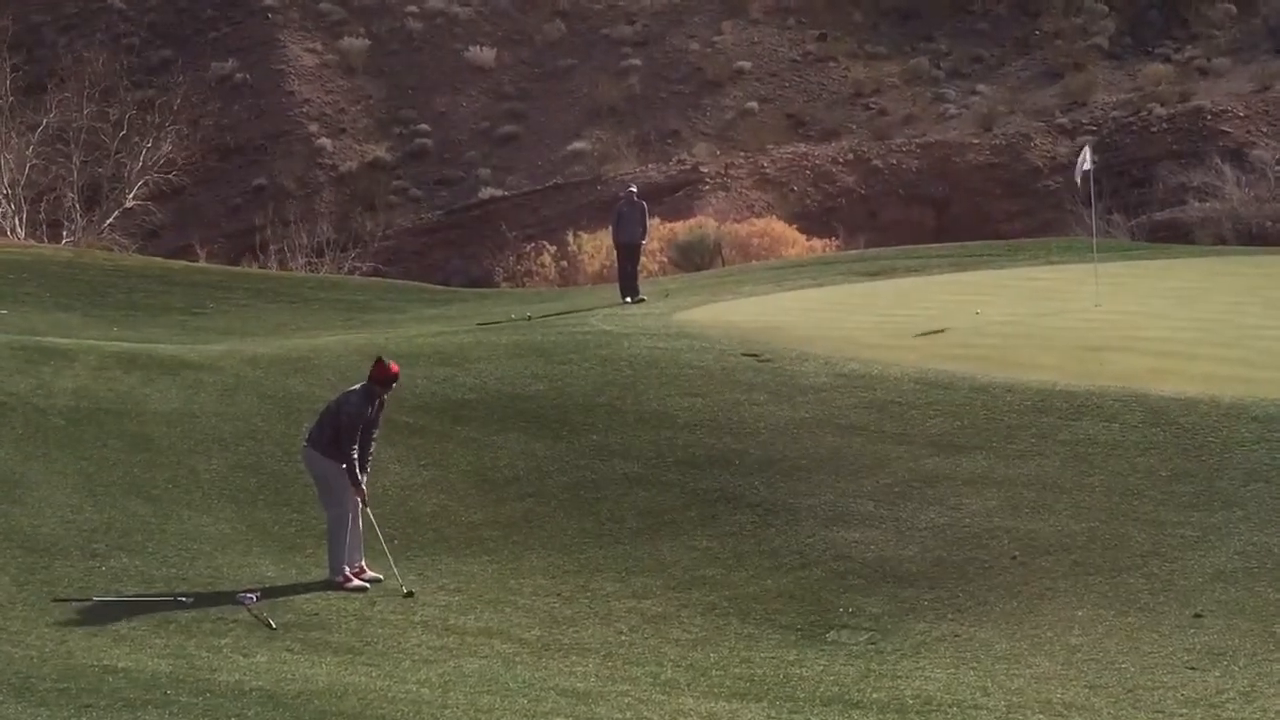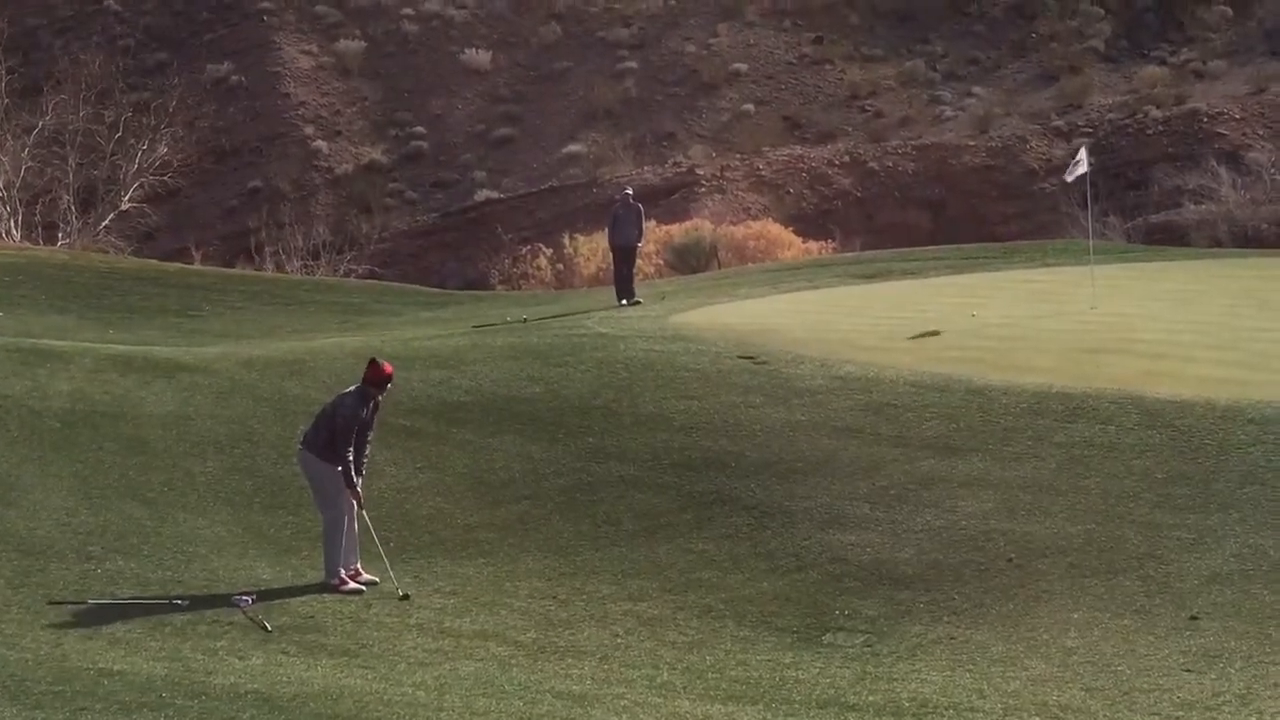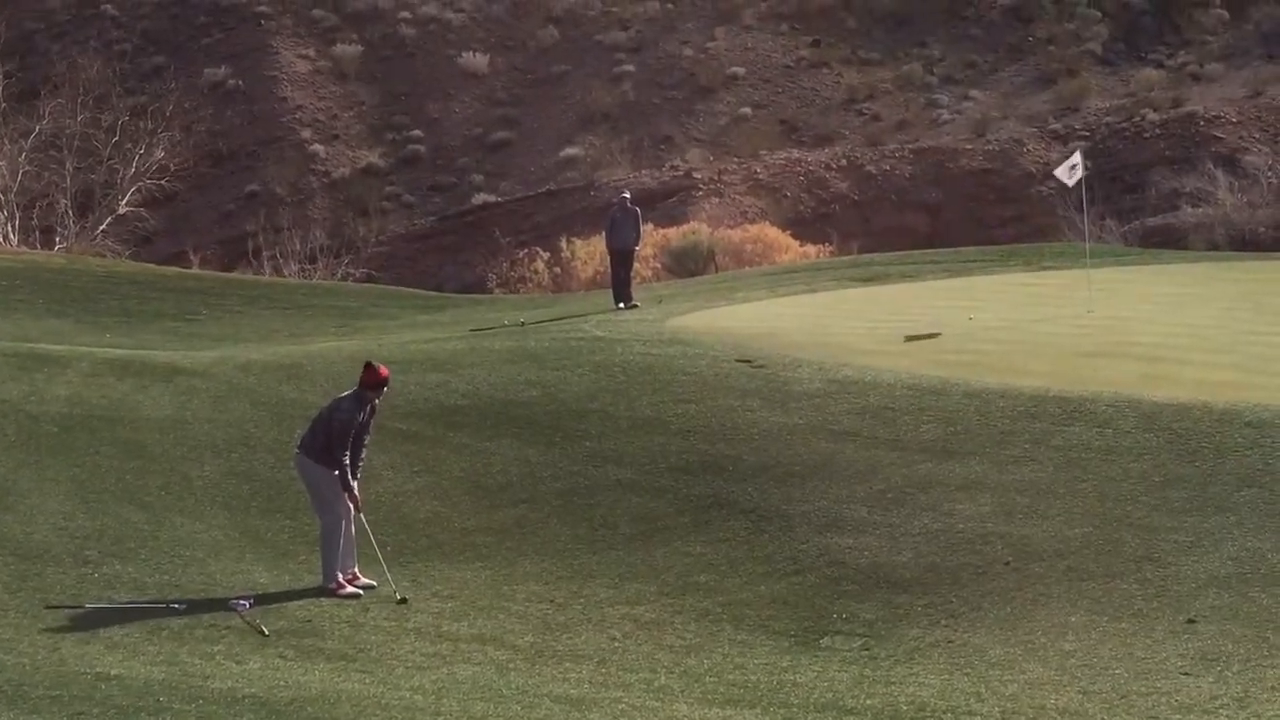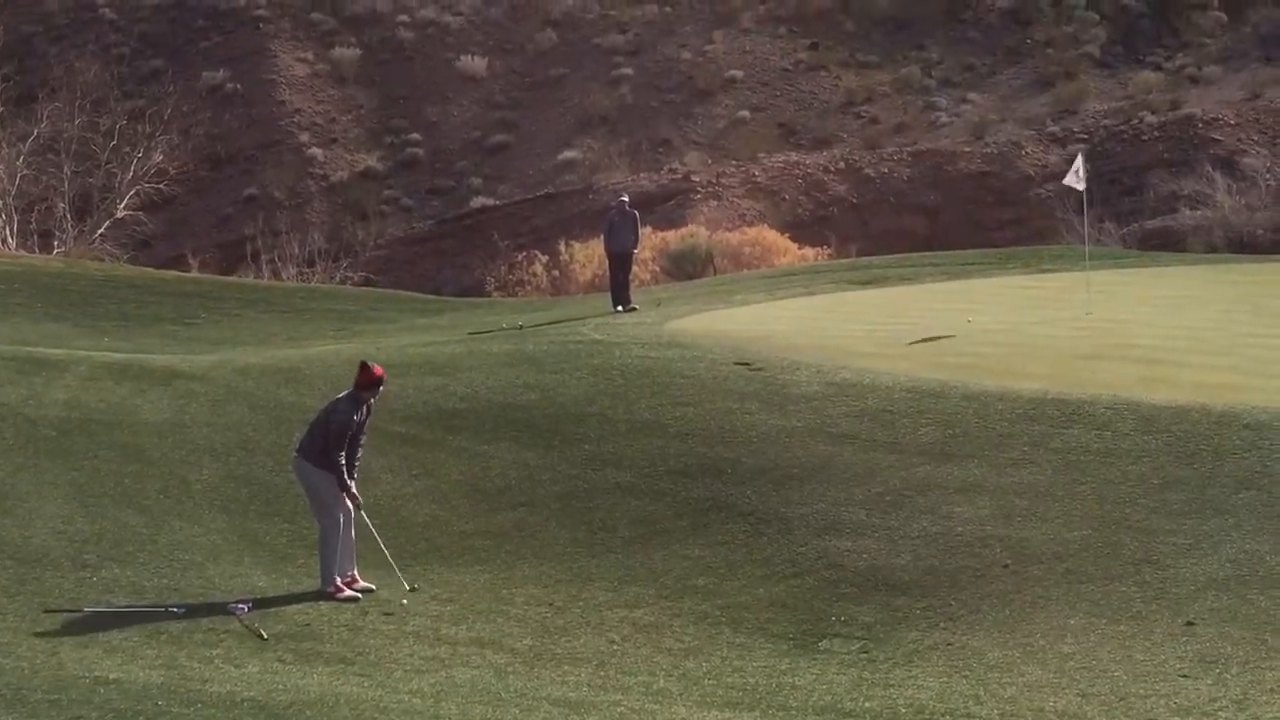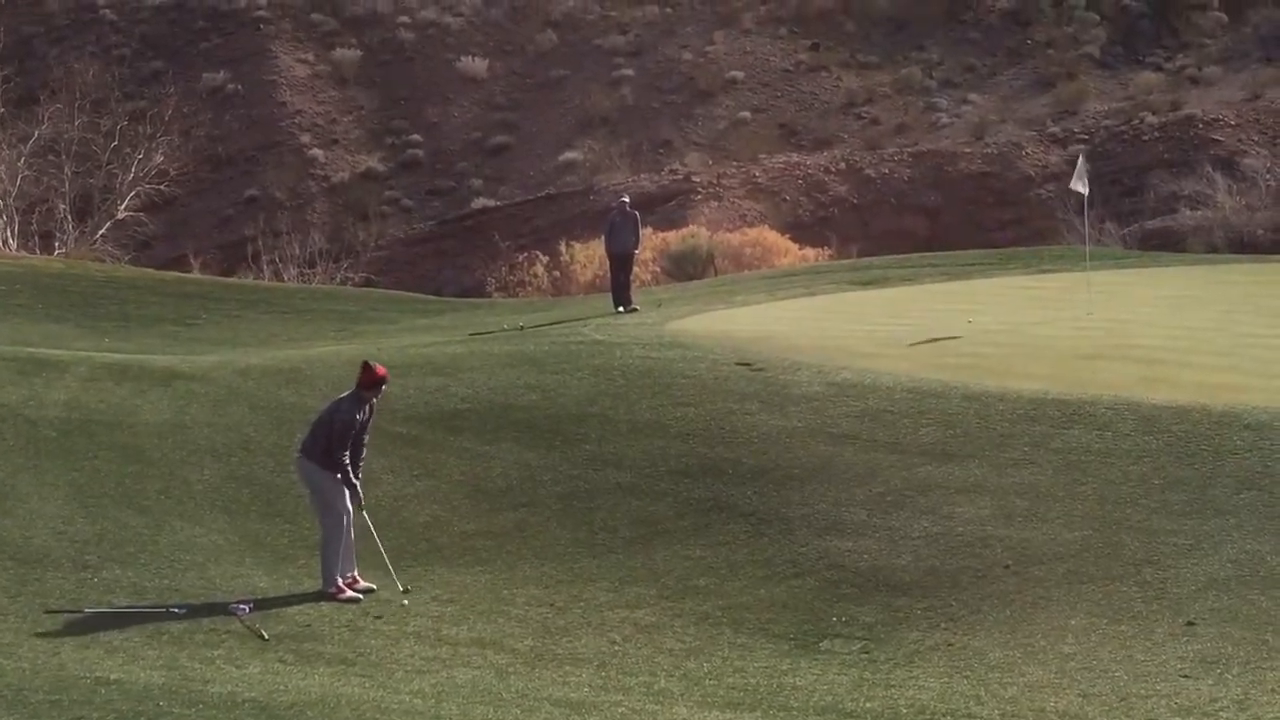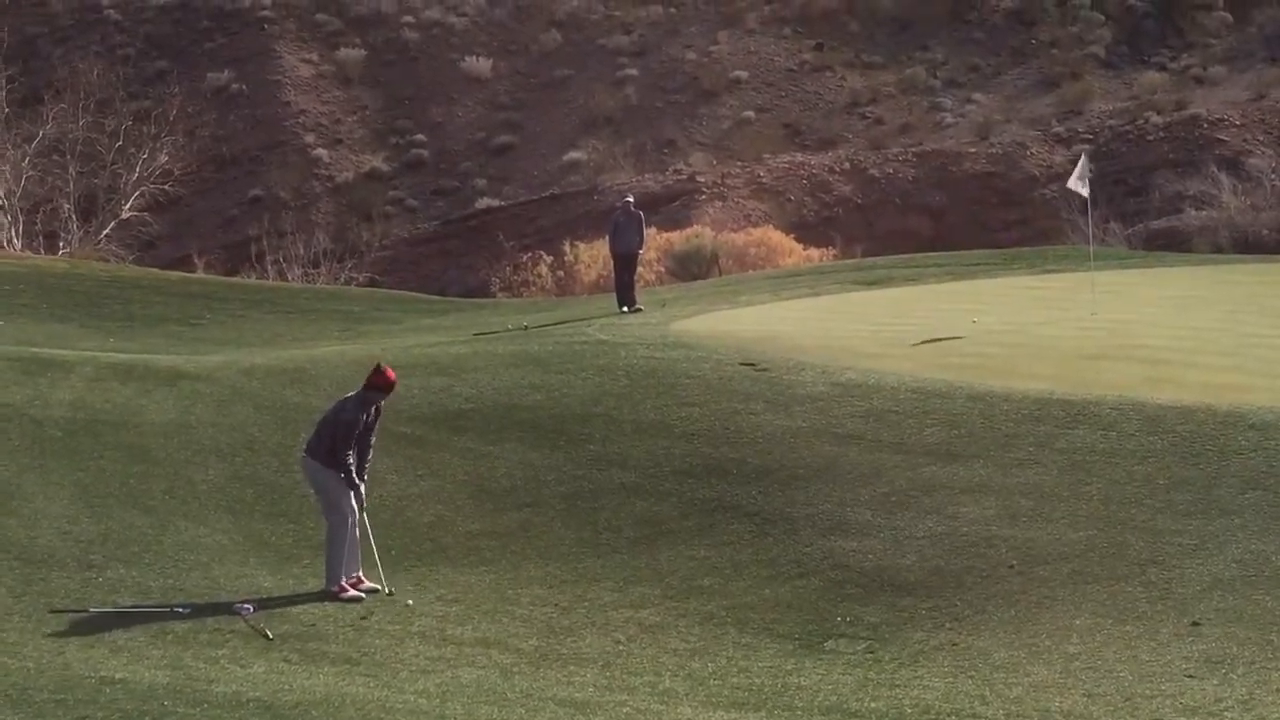
dt=0.3s
person 1, frame 1
left shoulder: (378, 400)
right shoulder: (355, 403)
left elbow: (369, 438)
right elbow: (349, 446)
left wrist: (363, 474)
right wrist: (356, 482)
left hip: (337, 454)
right hip: (320, 454)
left knee: (353, 507)
right knee: (340, 510)
left ankle: (355, 565)
right ankle: (339, 573)
person 1, frame 2
left shoulder: (373, 402)
right shoulder: (350, 405)
left elbow: (363, 440)
right elbow: (344, 448)
left wrist: (358, 476)
right wrist: (351, 484)
left hip: (332, 457)
right hip: (316, 456)
left knee: (348, 509)
right knee: (336, 513)
left ankle: (351, 567)
right ankle: (334, 576)
person 1, frame 3
left shoulder: (370, 406)
right shoulder: (347, 409)
left elbow: (360, 444)
right elbow: (340, 452)
left wrist: (354, 479)
right wrist: (348, 487)
left hip: (329, 461)
right hip: (313, 460)
left knee: (346, 513)
right knee: (334, 517)
left ankle: (348, 571)
right ankle: (332, 579)
person 1, frame 4
left shoulder: (365, 406)
right shoulder: (344, 411)
left elbow: (355, 444)
right elbow: (336, 453)
left wrist: (351, 478)
right wrist: (346, 486)
left hip: (327, 465)
right hip: (312, 464)
left knee: (346, 514)
right knee: (332, 520)
left ankle: (347, 574)
right ankle: (330, 583)
person 1, frame 5
left shoulder: (368, 405)
right shoulder: (347, 410)
left elbow: (359, 444)
right elbow: (340, 453)
left wrist: (356, 478)
right wrist: (352, 485)
left hip: (331, 464)
right hip: (315, 464)
left knee: (346, 516)
right knee: (335, 519)
left ankle: (348, 575)
right ankle: (332, 584)
person 1, frame 6
left shoulder: (374, 407)
right shoulder: (351, 410)
left elbow: (365, 444)
right elbow: (343, 452)
left wrist: (361, 480)
right wrist: (355, 485)
left hip: (336, 463)
right hip: (320, 463)
left knee: (351, 516)
right knee: (341, 518)
left ankle: (352, 575)
right ankle: (335, 583)
